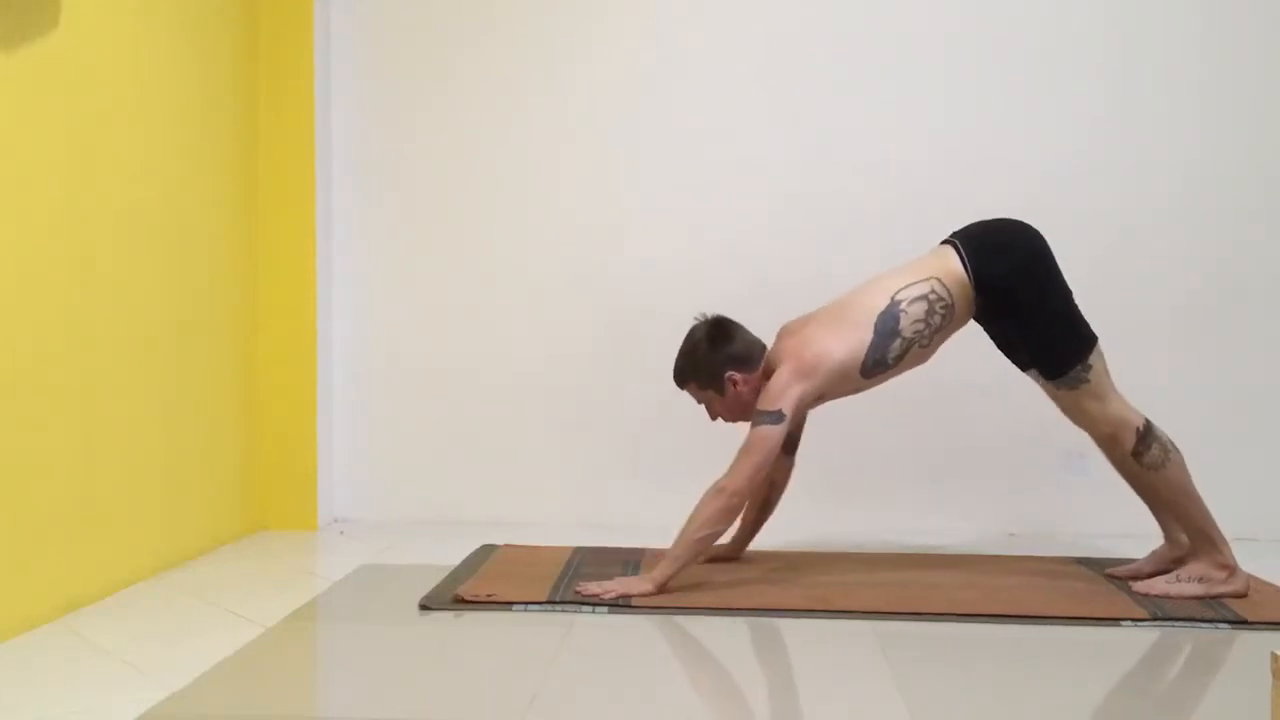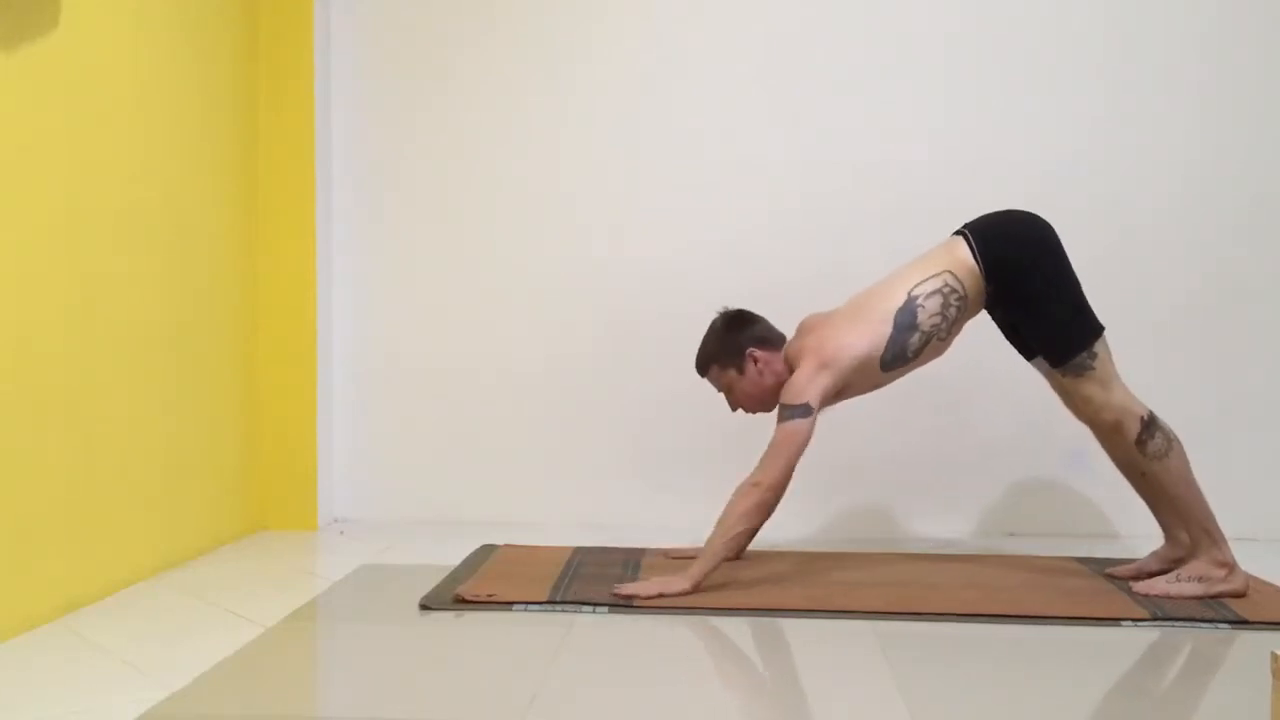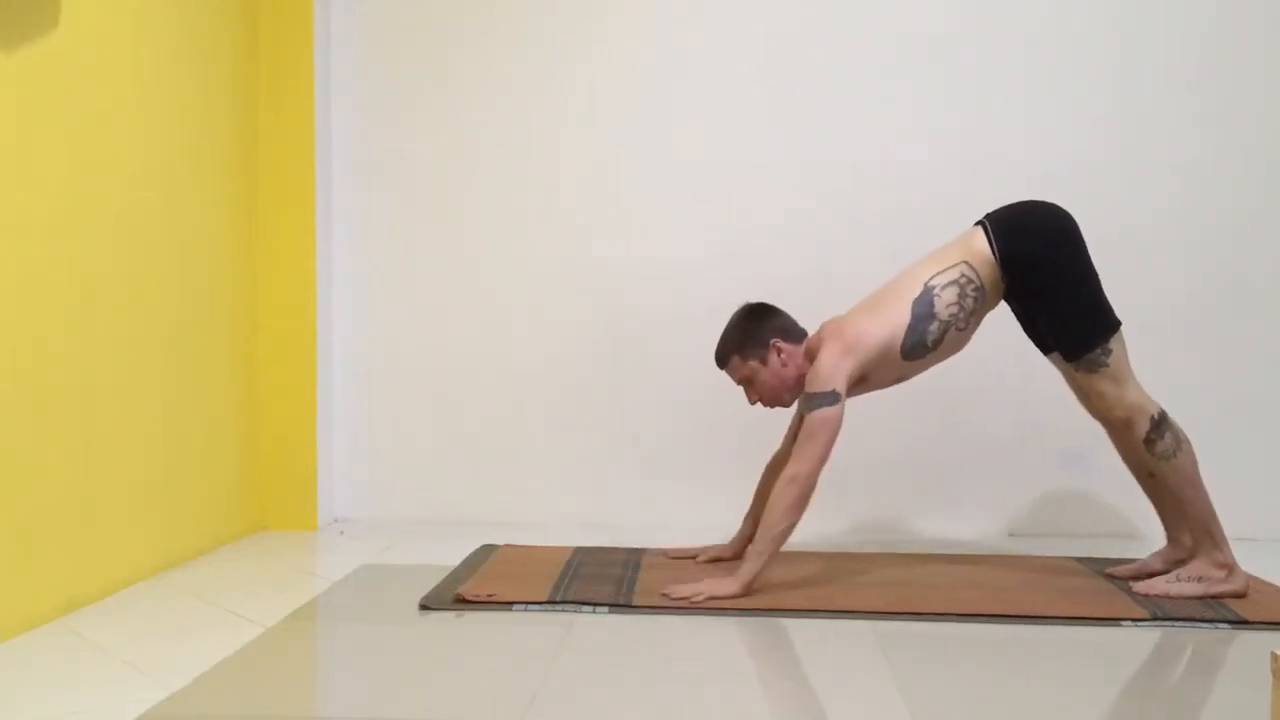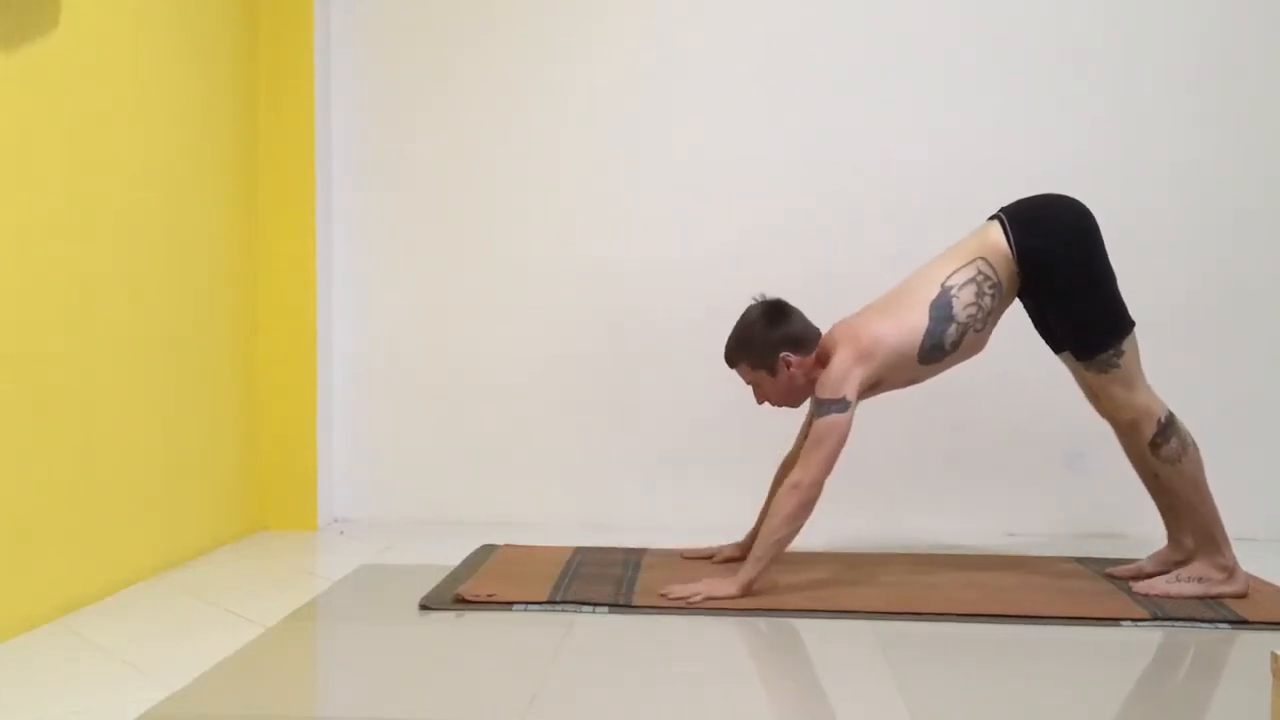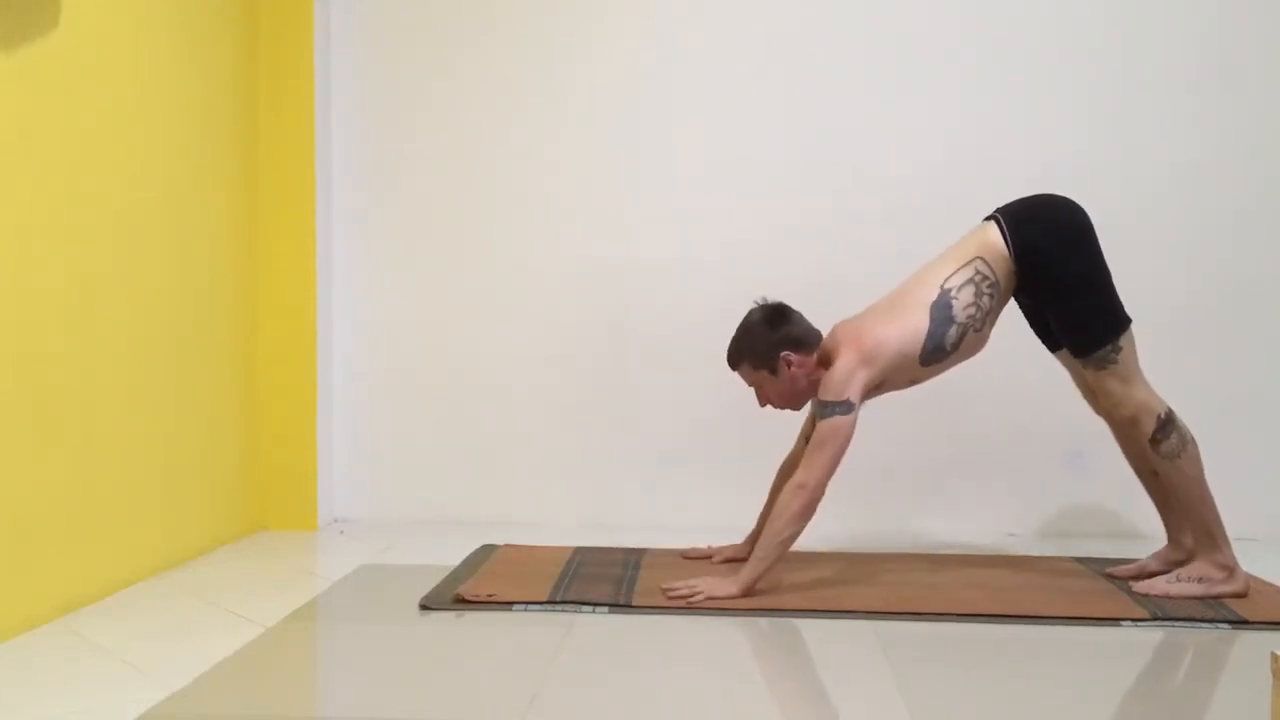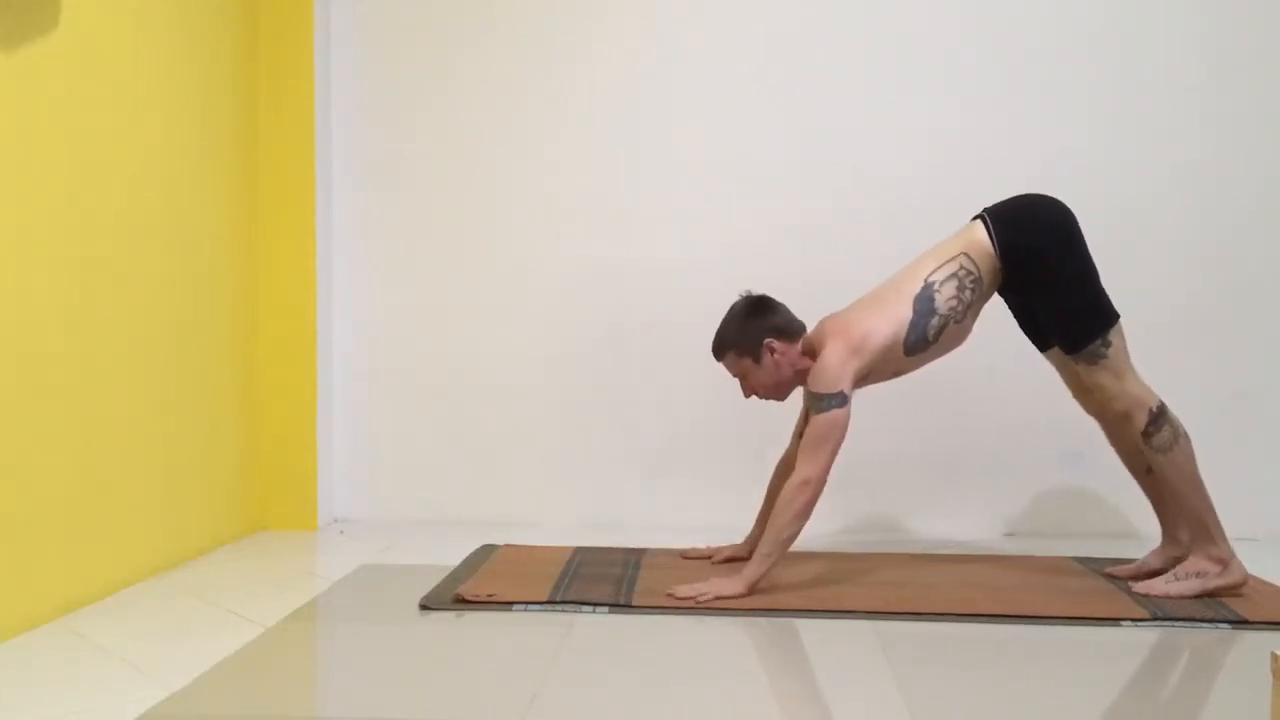
dt=0.4s
person 1, frame 1
left shoulder: (791, 377)
right shoulder: (787, 343)
left elbow: (731, 490)
right elbow: (777, 465)
left wrist: (654, 577)
right wrist: (737, 546)
left hip: (1000, 263)
right hip: (983, 268)
left knee: (1106, 415)
right knee: (1090, 414)
left ankle: (1217, 561)
right ankle: (1179, 543)
person 1, frame 2
left shoulder: (809, 372)
right shoulder: (806, 344)
left elbow: (761, 486)
right elbow: (772, 473)
left wrist: (692, 576)
right wrist: (724, 546)
left hip: (1010, 251)
right hip: (993, 262)
left knee: (1107, 405)
right knee: (1097, 410)
left ankle: (1216, 560)
right ankle: (1179, 544)
person 1, frame 3
left shoulder: (831, 362)
right shoulder: (825, 356)
left elbow: (800, 479)
right elbow: (783, 461)
left wrist: (742, 577)
right wrist: (739, 542)
left hip: (1030, 243)
right hip: (1011, 256)
left knee: (1119, 403)
right knee: (1110, 408)
left ankle: (1217, 560)
right ankle: (1183, 545)
person 1, frame 4
left shoulder: (845, 365)
right shoulder: (832, 353)
left elbow: (805, 484)
right elbow: (797, 461)
left wrist: (741, 580)
right wrist: (748, 543)
left hip: (1046, 239)
right hip: (1025, 248)
left knee: (1129, 405)
right knee: (1117, 406)
left ankle: (1219, 562)
right ankle: (1183, 545)
person 1, frame 5
left shoulder: (847, 366)
right shoulder: (832, 355)
left elbow: (808, 485)
right elbow: (798, 461)
left wrist: (744, 580)
right wrist: (751, 544)
left hip: (1042, 237)
right hip: (1022, 247)
left knee: (1126, 400)
right knee: (1113, 404)
left ankle: (1219, 562)
right ankle: (1184, 545)
person 1, frame 6
left shoulder: (834, 359)
right shoulder: (822, 351)
left elbow: (808, 479)
right elbow: (793, 458)
left wrist: (747, 578)
right wrist: (752, 543)
left hip: (1029, 235)
right hip: (1010, 247)
left knee: (1120, 397)
right knee: (1100, 400)
left ankle: (1215, 556)
right ankle: (1178, 540)
